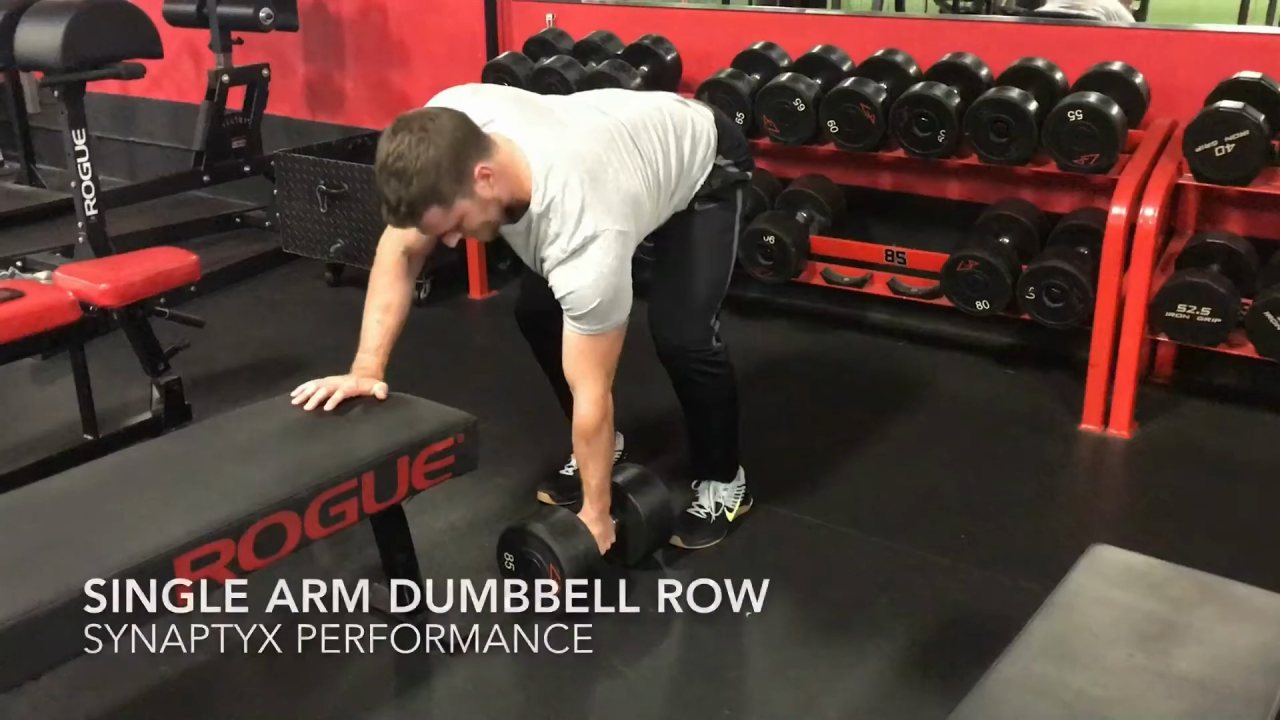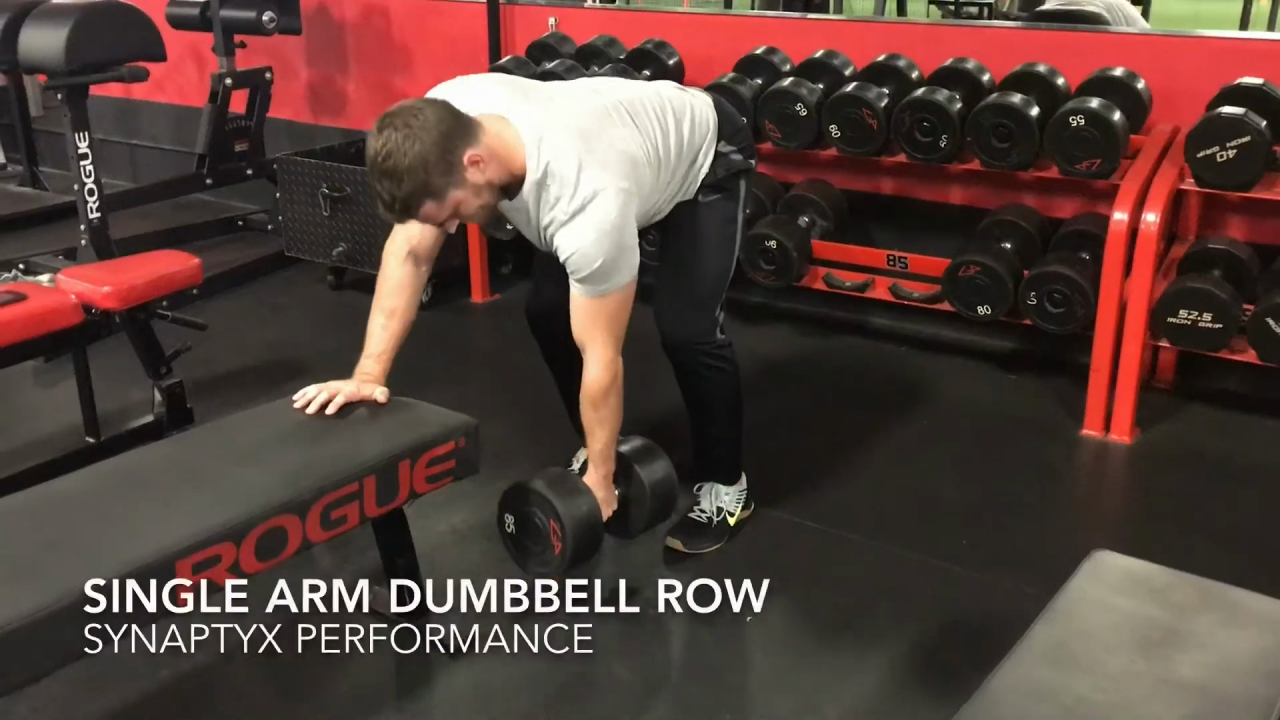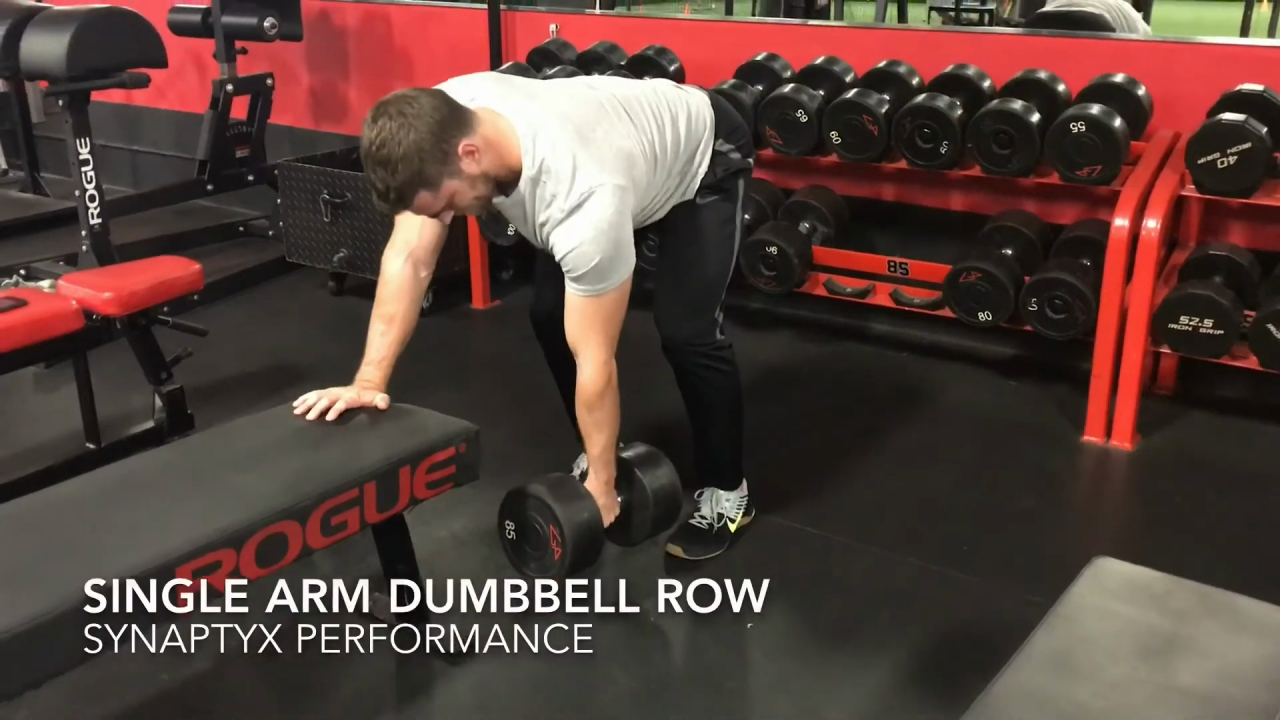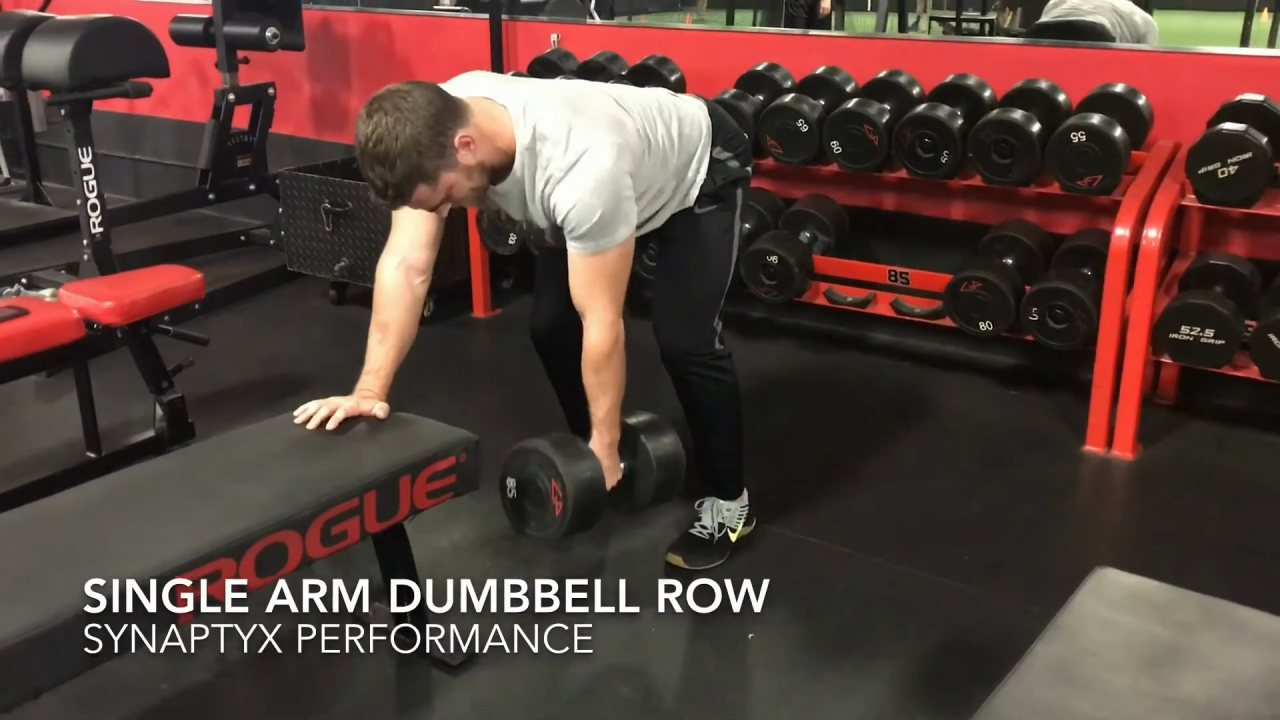
dt=0.4s
person 1, frame 1
left shoulder: (586, 234)
right shoulder: (447, 128)
left elbow: (591, 392)
right elbow: (400, 247)
left wrist: (596, 513)
right wrist: (366, 368)
left hip: (702, 164)
right hip: (625, 137)
left knee: (681, 336)
right knee: (536, 313)
left ankle: (722, 482)
right ankle: (603, 447)
person 1, frame 2
left shoulder: (586, 199)
right shoulder: (443, 124)
left elbow: (602, 359)
right elbow: (409, 253)
left wrist: (600, 481)
right wrist: (369, 373)
left hip: (705, 156)
right hip: (628, 135)
left knee: (685, 329)
right knee: (548, 313)
left ankle: (724, 485)
right ankle: (598, 447)
person 1, frame 3
left shoulder: (582, 197)
right shoulder: (437, 126)
left elbow: (595, 361)
right elbow: (409, 258)
left wrist: (602, 484)
right wrist: (370, 381)
left hip: (702, 153)
right hip: (629, 135)
left knee: (684, 332)
right knee: (550, 317)
left ankle: (726, 491)
right ankle: (601, 455)
person 1, frame 4
left shoulder: (580, 168)
right shoulder: (432, 129)
left elbow: (603, 323)
right elbow: (406, 263)
left wrist: (605, 445)
right wrist: (370, 390)
left hip: (699, 168)
right hip: (631, 173)
left knee: (684, 341)
right knee: (551, 328)
left ankle: (728, 501)
right ankle: (599, 467)
